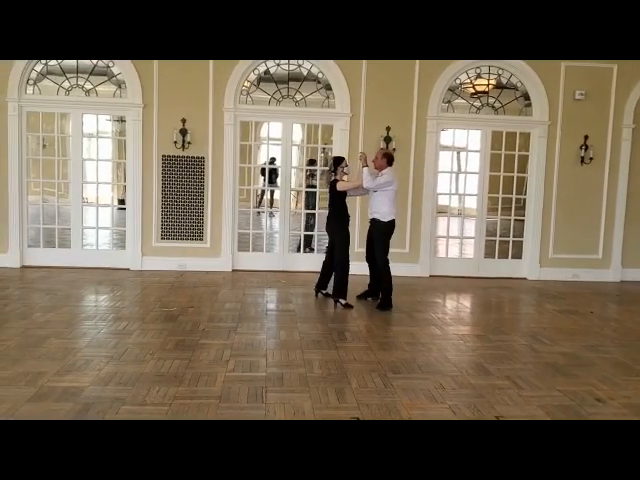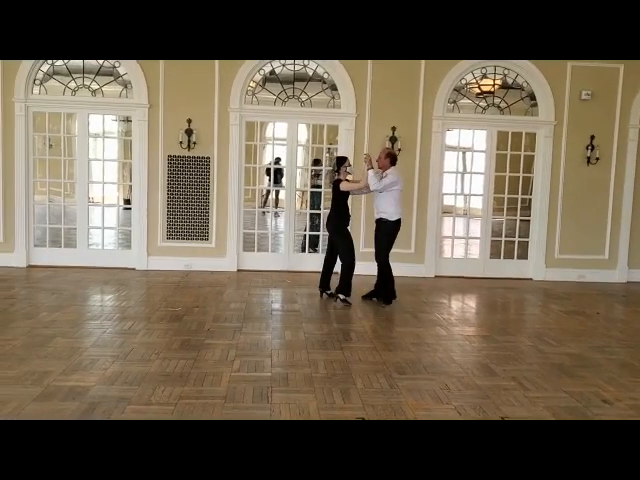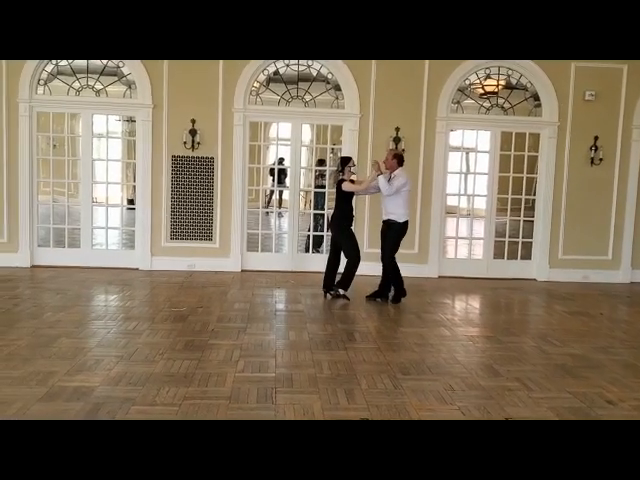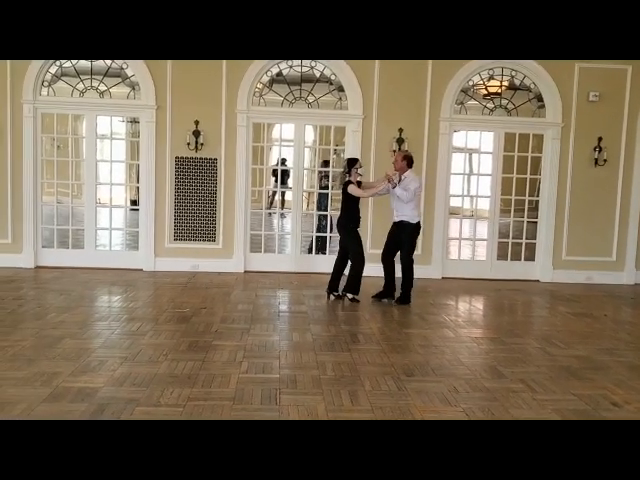
dt=0.2s
person 1, frame 1
left shoulder: (388, 177)
right shoulder: (378, 176)
left elbow: (368, 185)
right elbow: (362, 189)
left wrist: (365, 165)
left hip: (384, 223)
right hip: (376, 222)
left knee: (381, 260)
right knee: (371, 258)
left ankle: (386, 300)
right ankle: (373, 290)
person 1, frame 2
left shoulder: (393, 176)
right shoulder: (380, 176)
left elbow: (375, 187)
right elbow: (367, 187)
left wrist: (370, 168)
left hip: (390, 222)
right hip: (382, 221)
left knee: (382, 256)
right knee: (380, 257)
left ankle: (389, 292)
right ankle: (380, 291)
person 1, frame 3
left shoulder: (402, 177)
right shoulder: (387, 177)
left elbow: (387, 191)
right elbow: (370, 189)
left wrist: (380, 174)
left hip: (398, 223)
right hip: (388, 222)
left knee: (388, 257)
right knee: (385, 257)
left ankle: (399, 290)
right ankle: (383, 291)
person 1, frame 4
left shoulder: (413, 179)
right shoulder: (394, 178)
left elbow: (407, 197)
right elbow: (378, 191)
left wrist: (394, 185)
left hip: (410, 225)
right hip: (397, 224)
left knee: (406, 259)
right knee: (387, 256)
left ankle: (405, 294)
right ankle: (388, 290)
person 2, frame 1
left shoulder: (340, 183)
right shoulder: (336, 184)
left elbow: (355, 185)
right elbow: (357, 184)
left hip: (335, 225)
right hip: (337, 225)
left knee: (332, 257)
right knee: (342, 261)
left ankle: (320, 287)
right ankle: (340, 297)
person 2, frame 2
left shoulder: (345, 182)
right shoulder: (339, 183)
left elbow: (360, 184)
right elbow: (361, 186)
left hip: (335, 224)
right hip: (337, 224)
left knee: (331, 256)
right knee: (348, 258)
left ankle: (324, 288)
right ankle: (342, 293)
person 2, frame 3
left shoulder: (350, 182)
right shoulder: (342, 183)
left elbow: (365, 183)
right elbow: (361, 187)
right wrist: (374, 174)
left hip: (339, 224)
right hip: (340, 224)
left knee: (335, 256)
right knee: (354, 256)
left ankle: (329, 288)
right ankle: (341, 287)
person 2, frame 4
left shoulder: (357, 184)
right shoulder: (348, 185)
left elbow: (373, 185)
right elbow: (365, 194)
left wrist: (388, 178)
right wrist: (384, 186)
left hip: (348, 226)
right hip: (347, 226)
left knee: (343, 258)
right knee: (358, 259)
left ankle: (333, 289)
right ankle: (350, 292)
